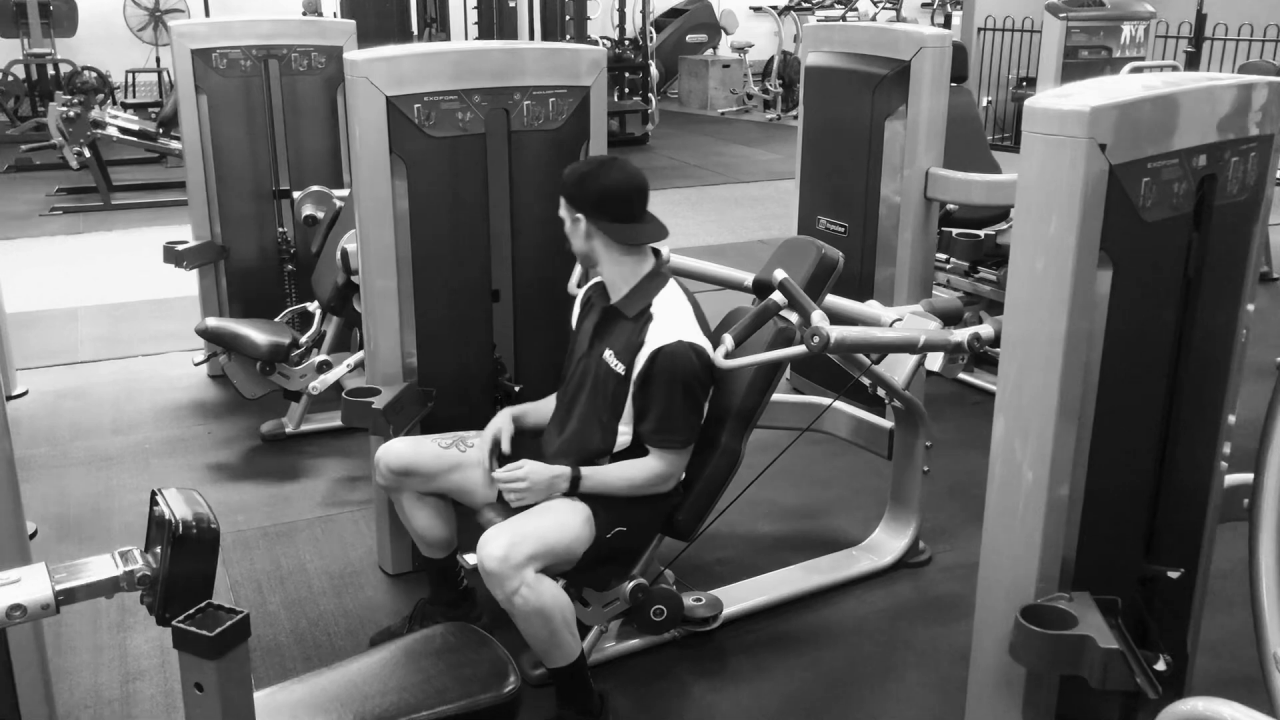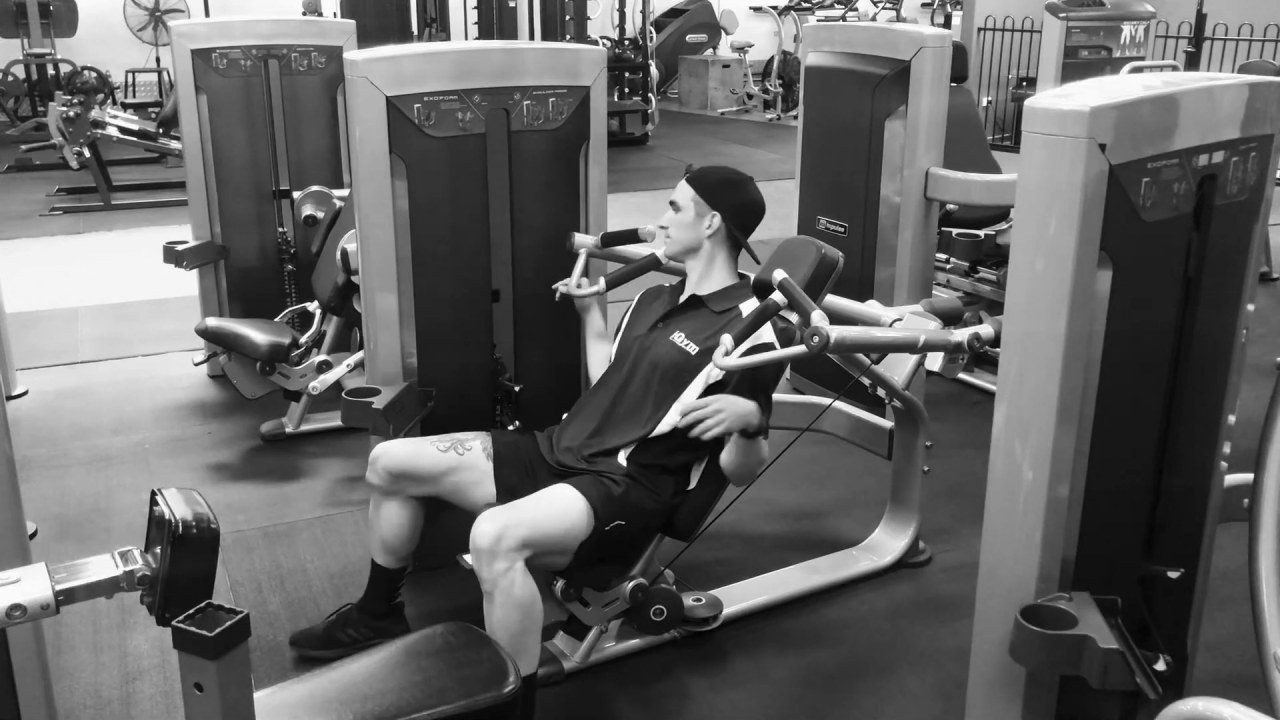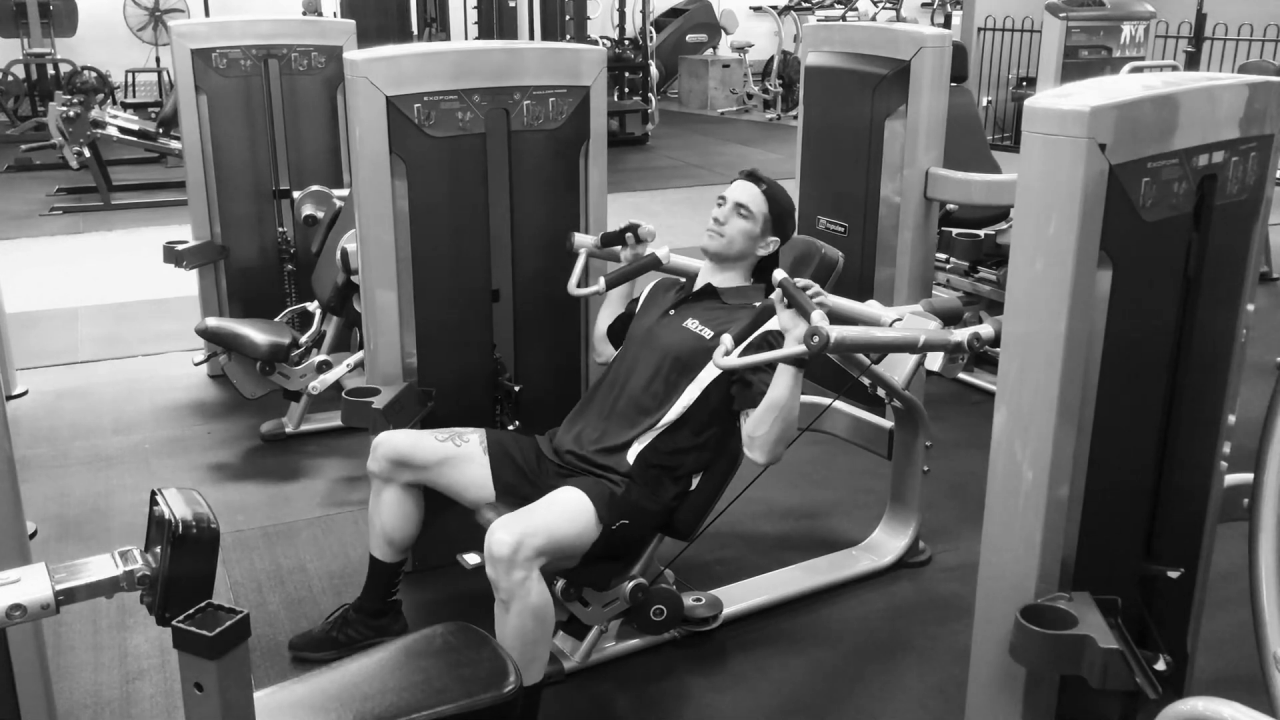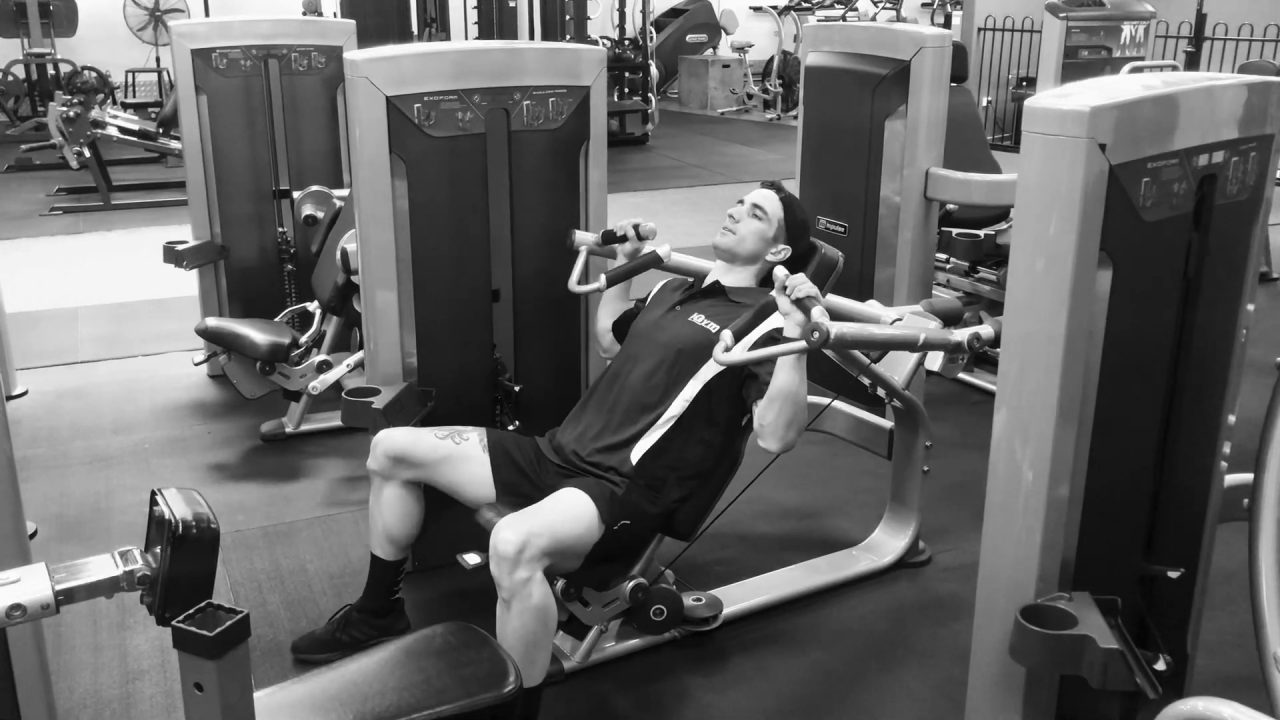
dt=1s
person 1, frame 1
left shoulder: (671, 342)
right shoulder: (598, 294)
left elbow: (664, 471)
left wrist: (563, 479)
right wrist: (516, 415)
left hip: (621, 493)
right hip: (560, 458)
left knee: (502, 555)
right knee: (395, 461)
right ankle: (451, 601)
person 1, frame 2
left shoulder: (748, 332)
right shoulder: (658, 297)
left elbow: (739, 472)
left wrist: (747, 423)
right wrist: (591, 313)
left hip: (627, 486)
right hip: (559, 450)
left knee: (494, 537)
right knee: (389, 462)
right ankle: (378, 614)
person 1, frame 3
left shoulder: (756, 325)
right shoulder: (666, 290)
left elbow: (762, 447)
left wrist: (795, 350)
right wrist: (625, 271)
left hip: (627, 487)
right hip: (559, 453)
left knee: (510, 545)
right knee: (392, 452)
right ankle: (376, 612)
person 1, frame 4
left shoulder: (761, 324)
right shoulder: (675, 290)
left elbow: (776, 436)
right elbow: (608, 340)
left wrist: (796, 333)
right wrist: (623, 264)
left hip: (627, 488)
right hip: (560, 453)
left knee: (515, 544)
right knee: (392, 450)
right ankle: (378, 612)
